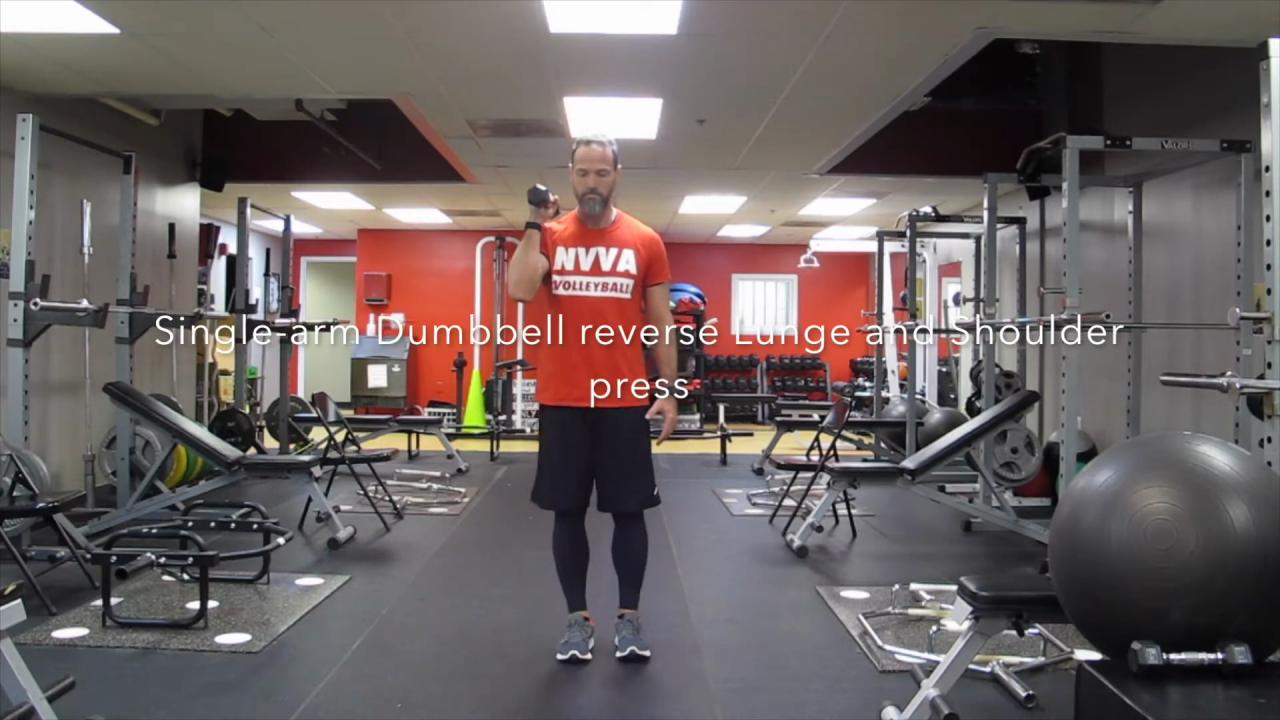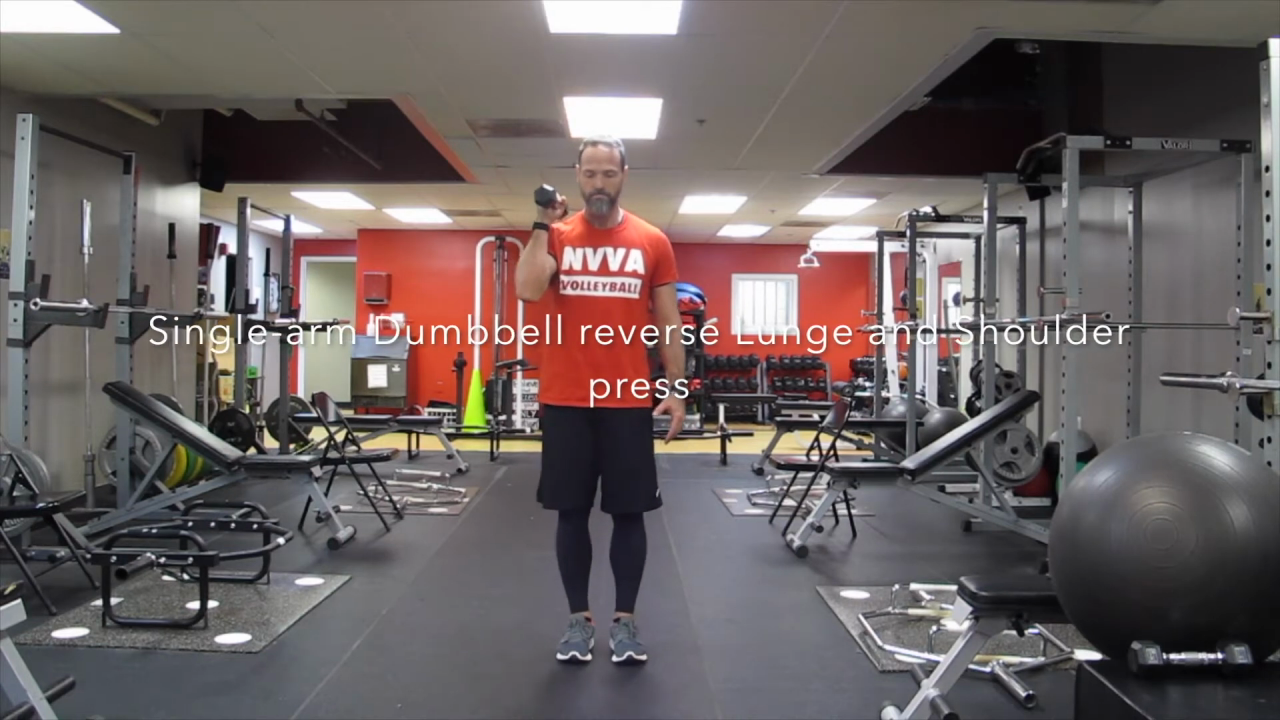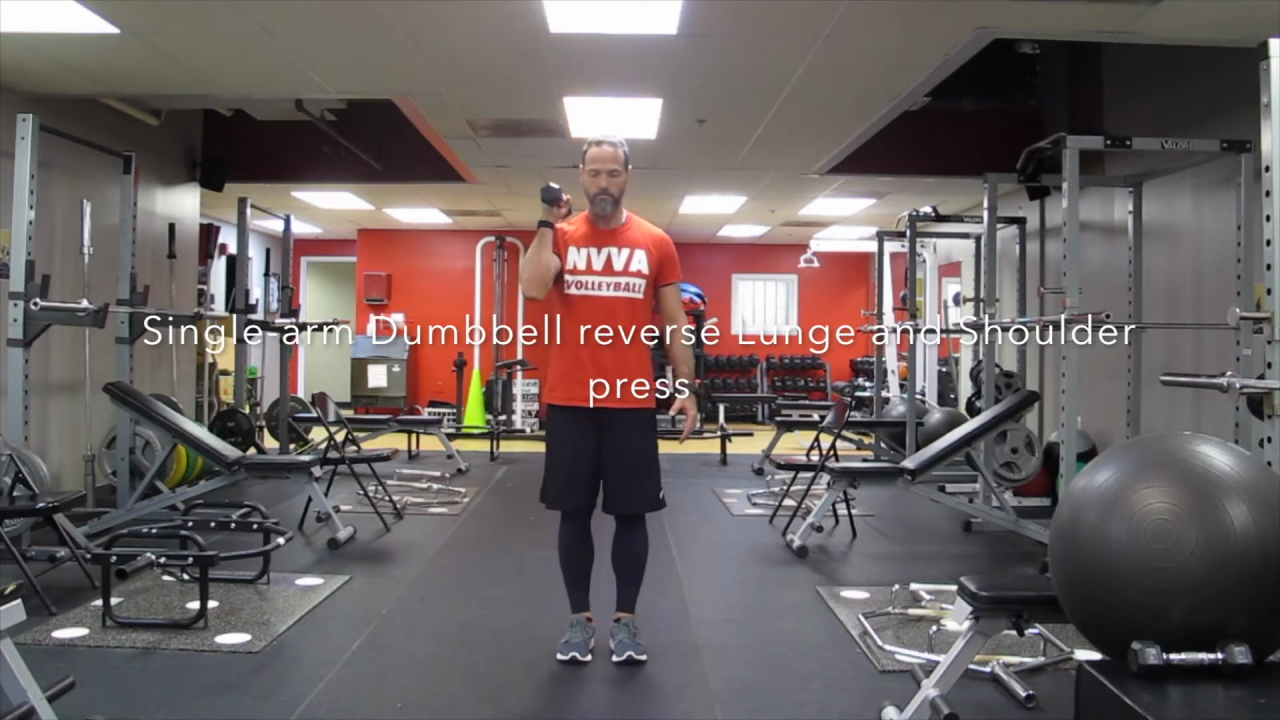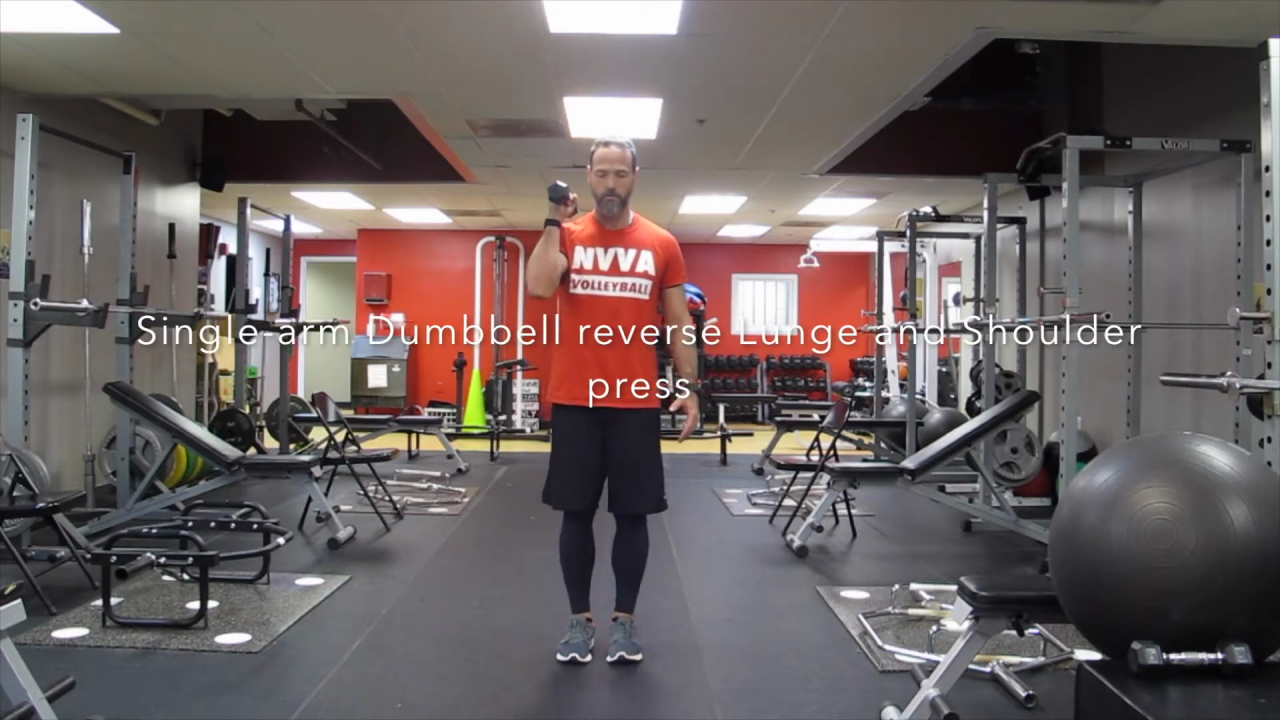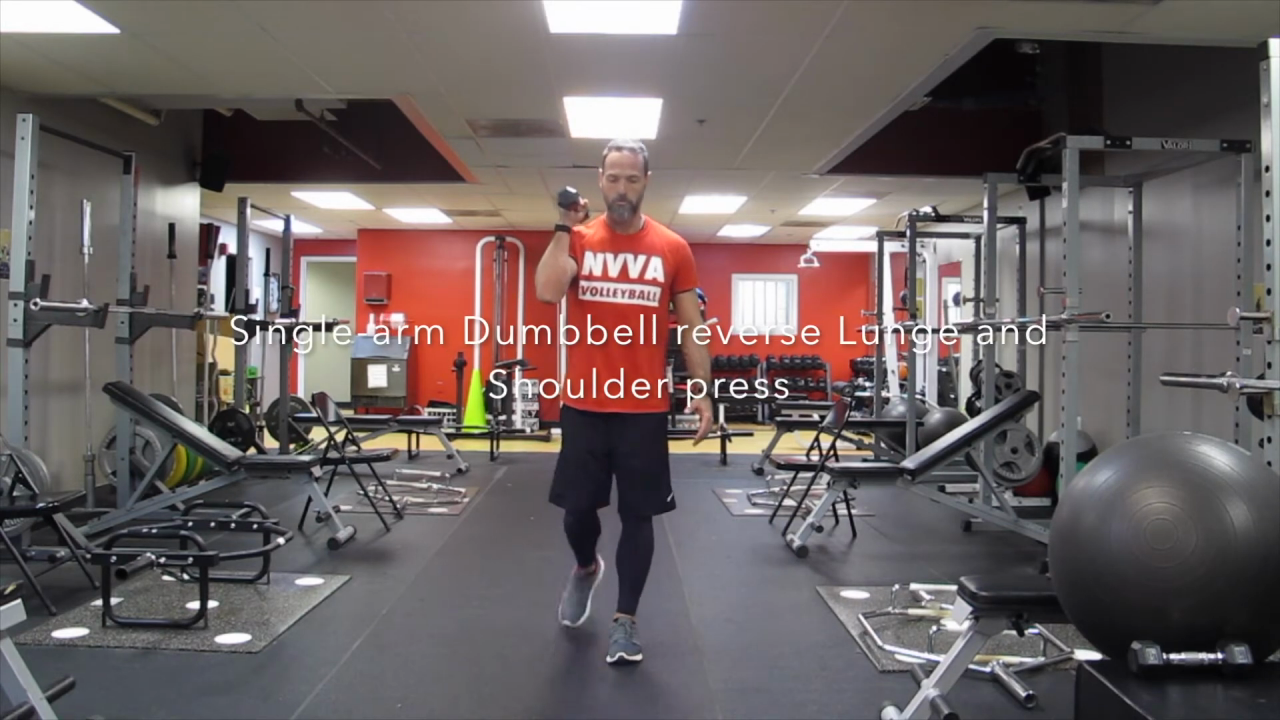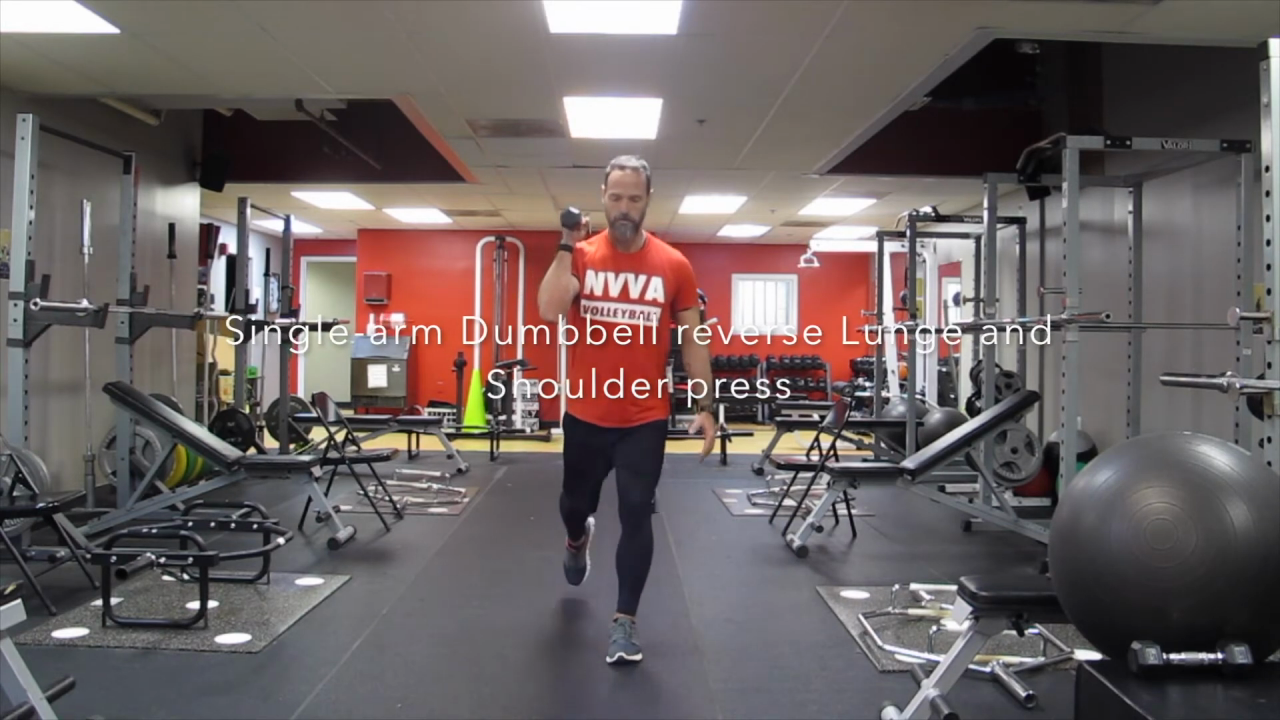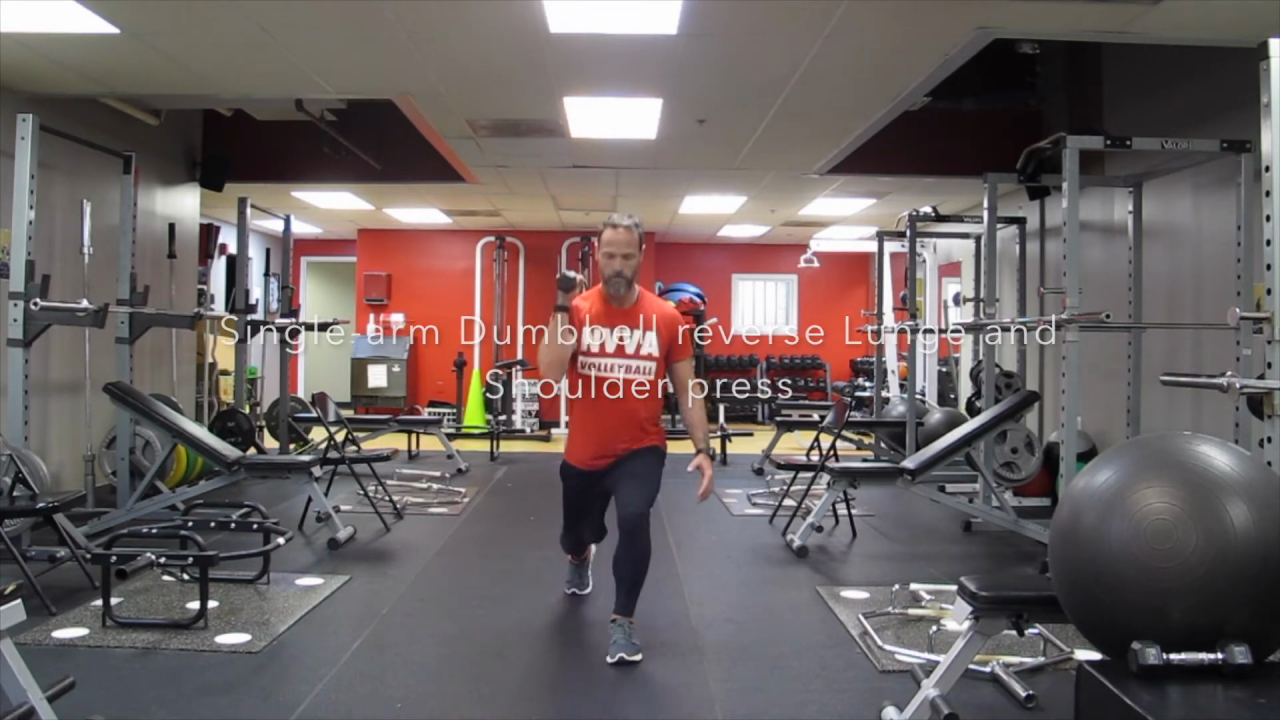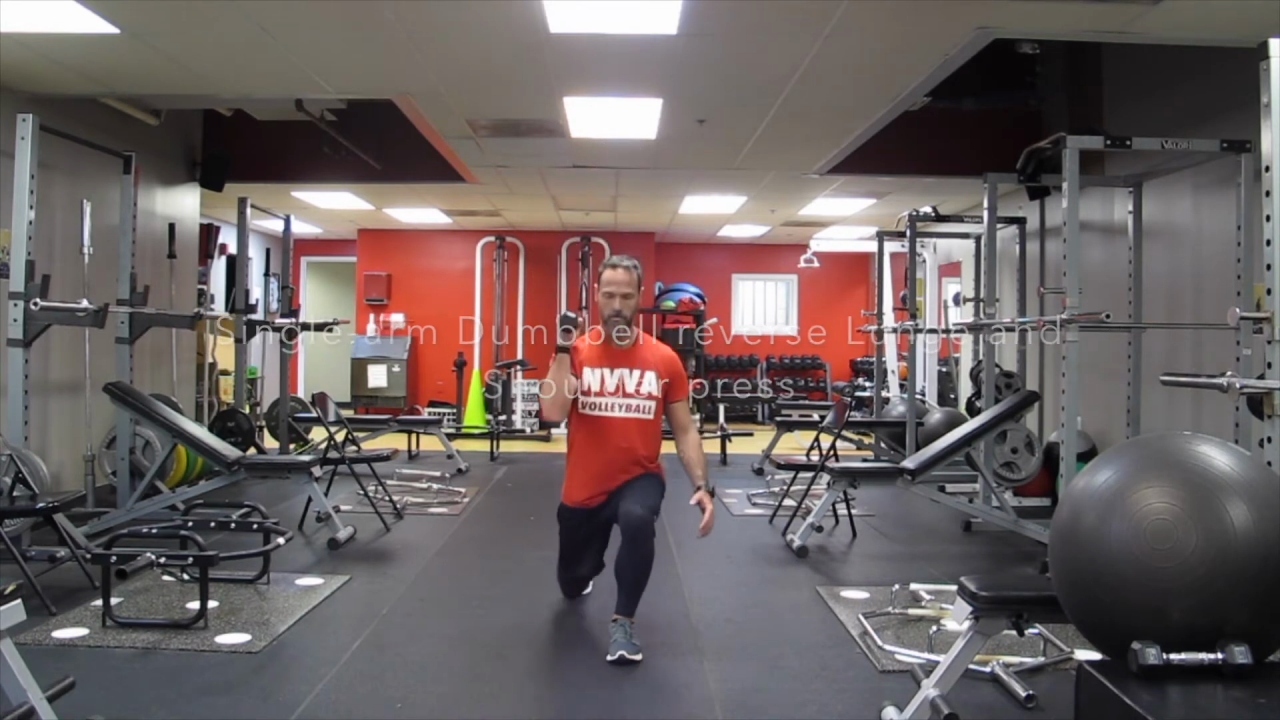
dt=0.3s
person 1, frame 1
left shoulder: (645, 241)
right shoulder: (549, 235)
left elbow: (661, 323)
right elbow: (520, 290)
left wrist: (669, 391)
right wrist: (535, 225)
left hip: (626, 400)
right hip: (563, 400)
left knee: (629, 510)
right knee: (568, 510)
left ankle: (628, 617)
right ankle: (578, 618)
person 1, frame 2
left shoulder: (652, 242)
right shoulder: (556, 235)
left elbow: (668, 322)
right elbow: (528, 290)
left wrist: (676, 389)
right wrist: (543, 224)
left hip: (629, 401)
right hip: (566, 400)
left knee: (629, 512)
right knee: (571, 511)
left ankle: (624, 619)
right ankle: (579, 618)
person 1, frame 3
left shoulder: (655, 242)
right shoulder: (558, 235)
left elbow: (674, 321)
right elbow: (532, 289)
left wrist: (686, 388)
right wrist: (548, 224)
left hip: (632, 401)
right hip: (570, 400)
left knee: (630, 513)
right knee: (573, 512)
left ankle: (625, 620)
right ankle: (580, 618)
person 1, frame 4
left shoulder: (661, 244)
right shoulder: (566, 234)
left elbow: (678, 322)
right elbow: (538, 287)
left wrist: (688, 387)
right wrist: (555, 223)
left hip: (637, 402)
right hip: (574, 399)
left knee: (632, 513)
right knee: (575, 512)
left ankle: (623, 620)
right ankle: (580, 619)
person 1, frame 5
left shoulder: (673, 249)
right shoulder: (578, 239)
left elbow: (692, 326)
right elbow: (546, 292)
left wrist: (703, 391)
right wrist: (565, 228)
left hip: (644, 407)
right hip: (584, 402)
left knee: (637, 515)
right knee: (578, 506)
left ankle: (625, 620)
right ankle: (585, 570)
person 1, frame 6
left shoulder: (674, 265)
right shoulder: (580, 255)
left elbow: (693, 342)
right elbow: (549, 312)
left wrist: (705, 406)
right wrist: (567, 247)
left hip: (644, 415)
right hip: (586, 410)
left knee: (635, 512)
right knee: (576, 502)
left ankle: (625, 622)
right ankle: (578, 541)
person 1, frame 7
left shoulder: (667, 318)
right shoulder: (575, 311)
left elbow: (687, 390)
right elbow: (548, 371)
left wrist: (702, 450)
right wrist: (565, 306)
left hip: (640, 449)
right hip: (584, 454)
left knee: (633, 518)
right knee: (576, 534)
left ankle: (622, 623)
right ankle: (581, 557)
person 1, frame 8
left shoulder: (664, 359)
right shoulder: (575, 351)
left elbow: (684, 430)
right elbow: (553, 412)
left wrist: (701, 486)
right wrist: (564, 349)
left hip: (640, 477)
right hip: (584, 488)
left knee: (637, 521)
right knee: (572, 583)
left ankle: (623, 622)
right ankle: (585, 571)
